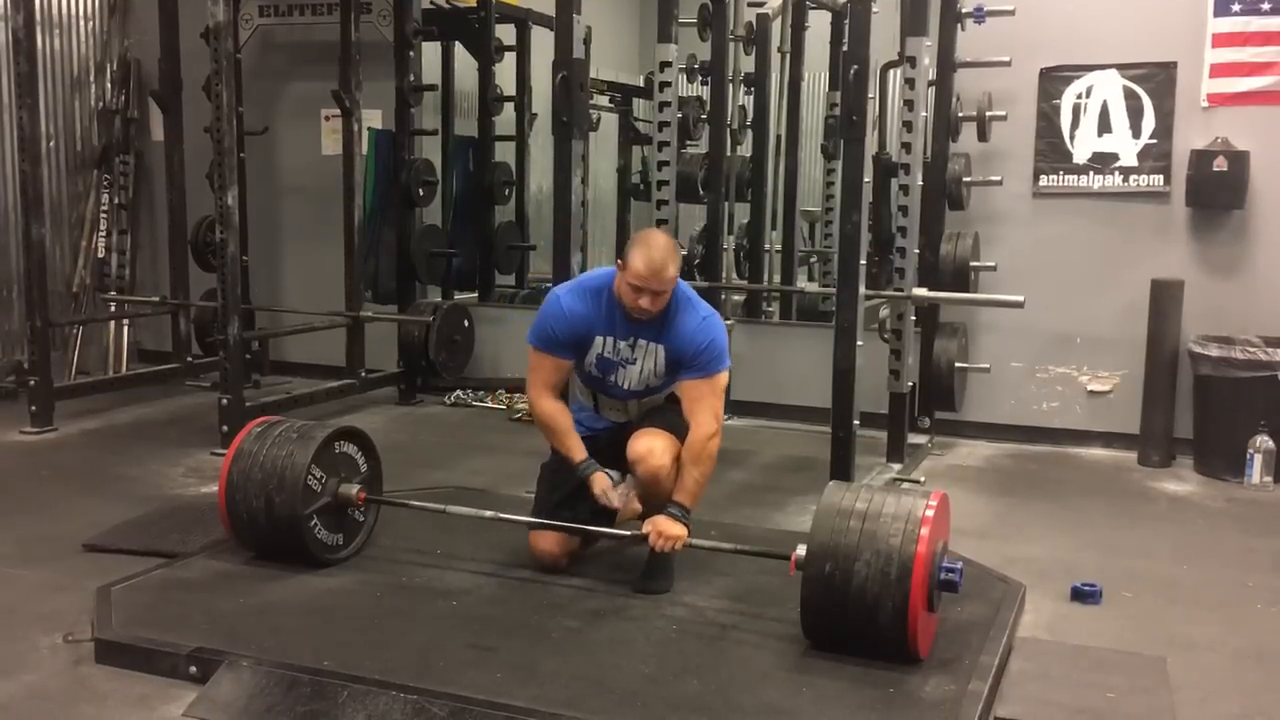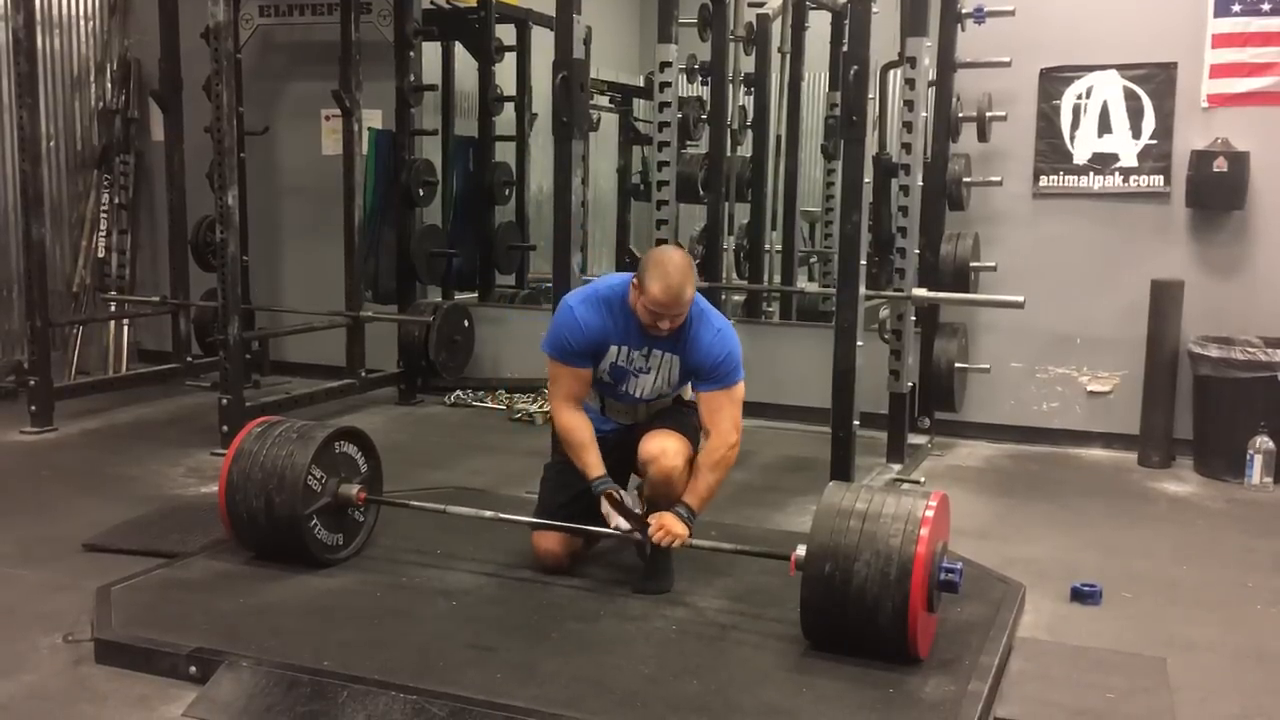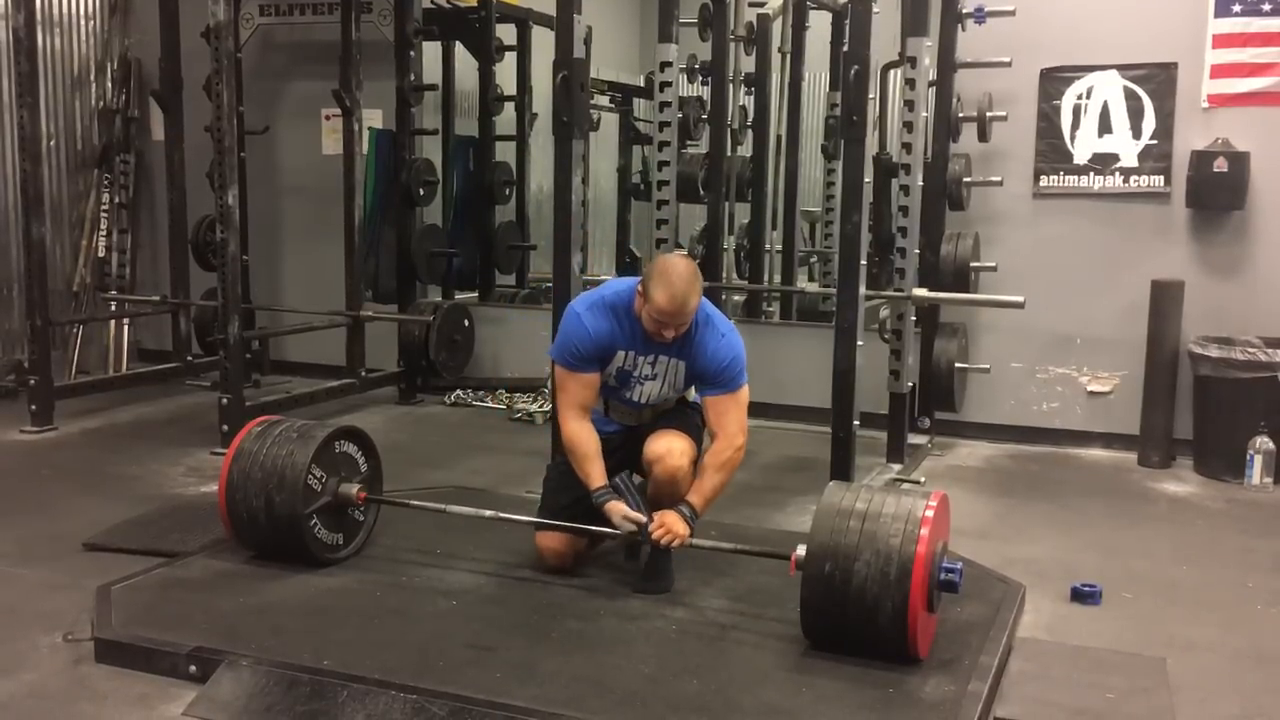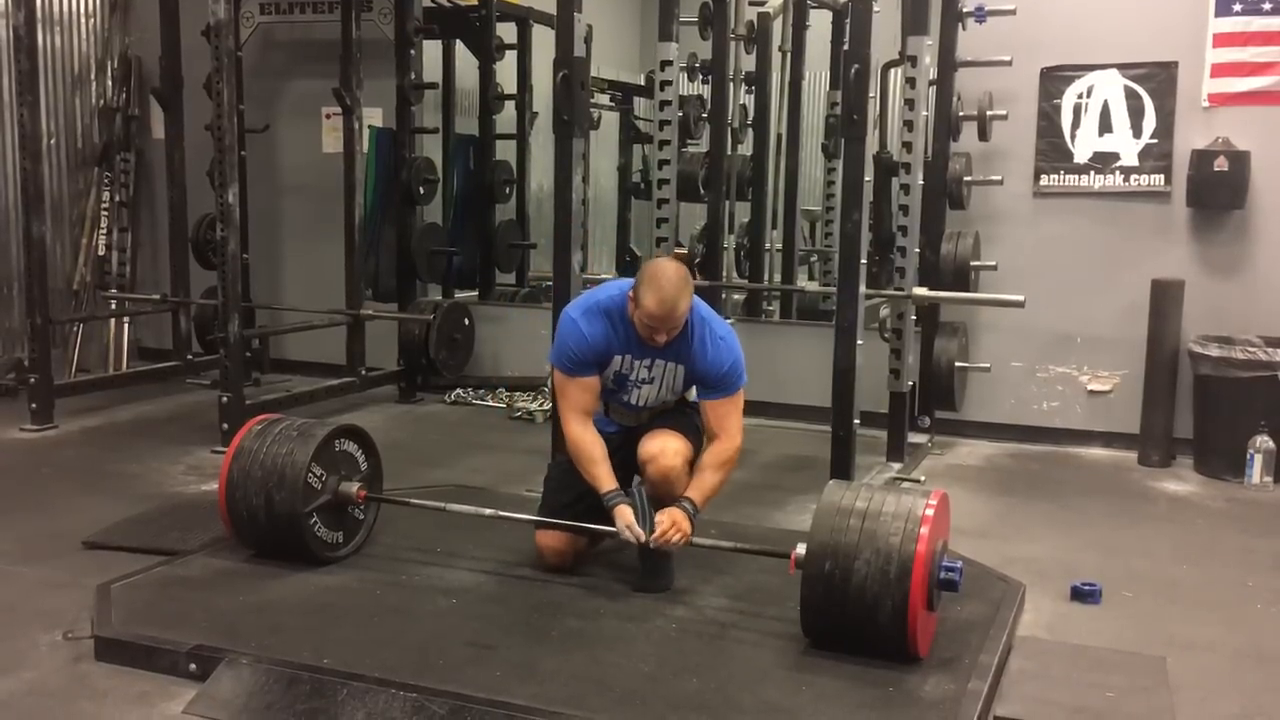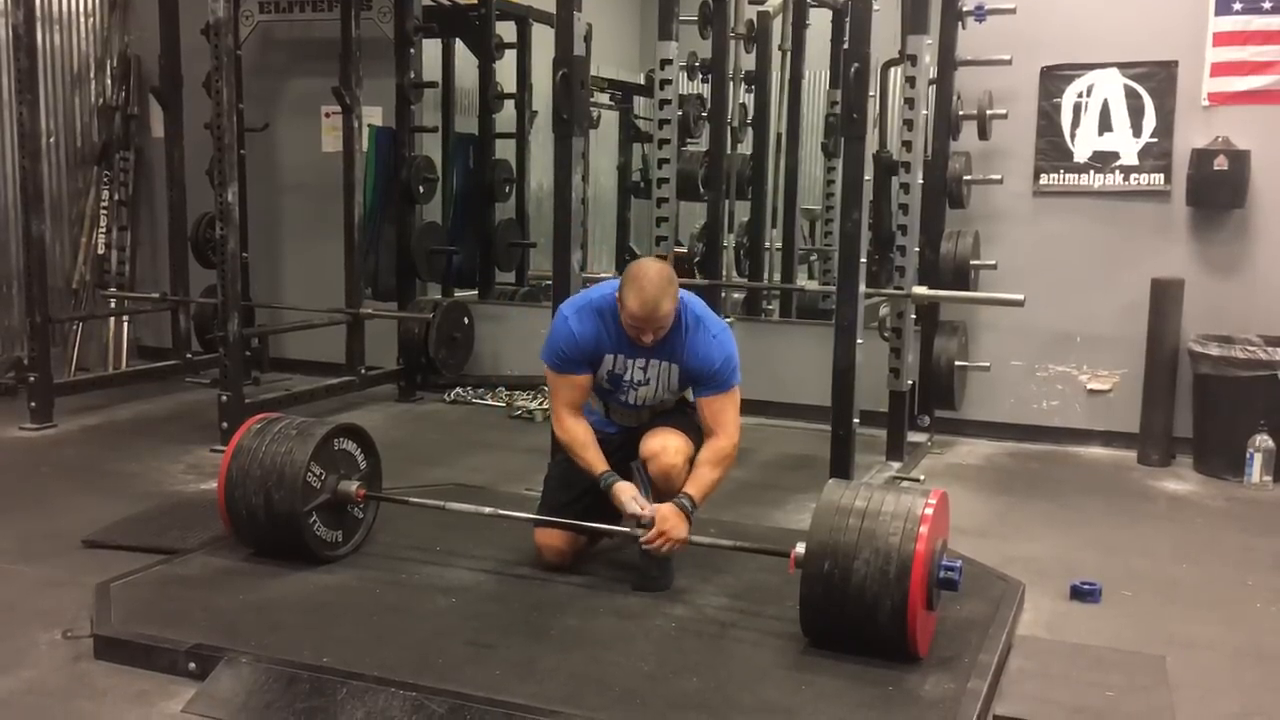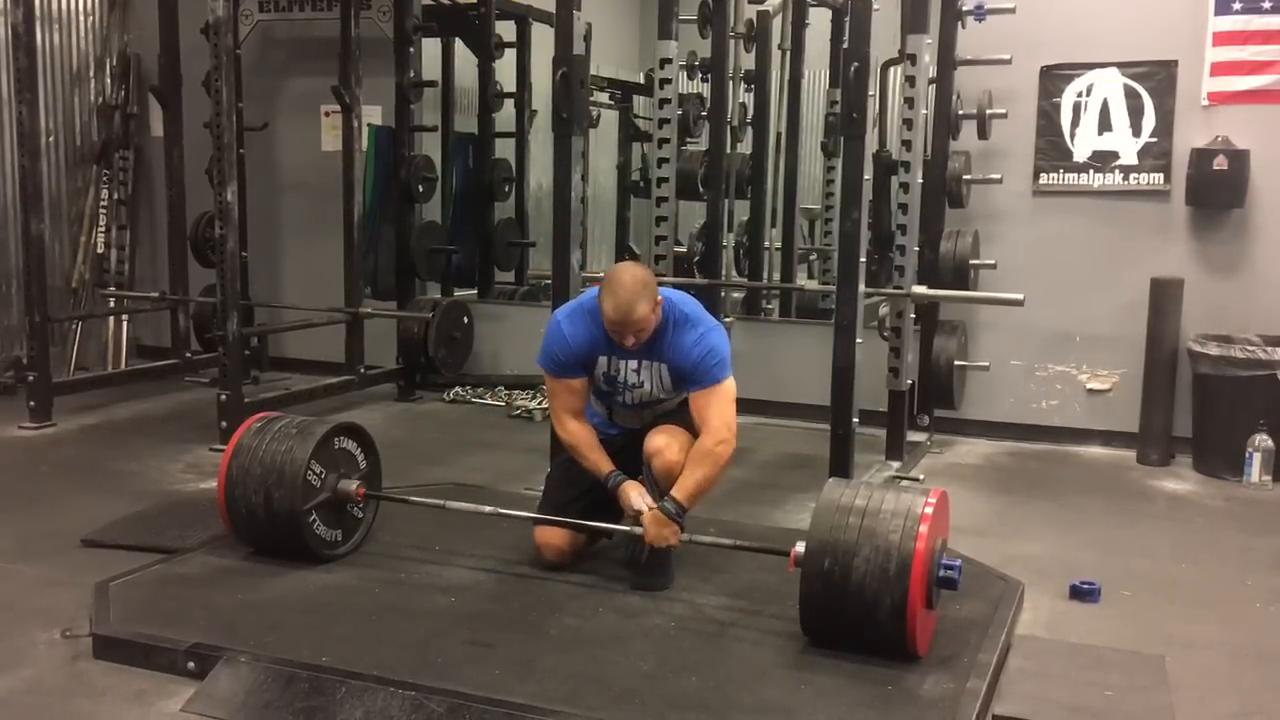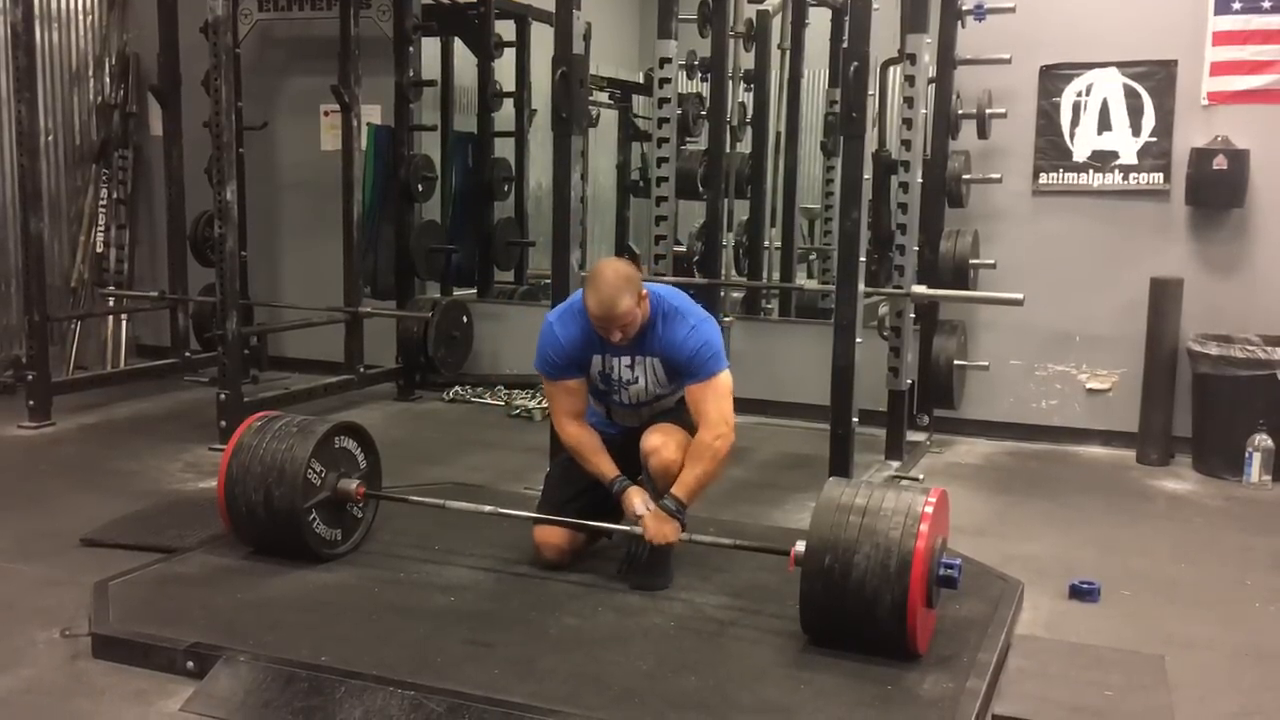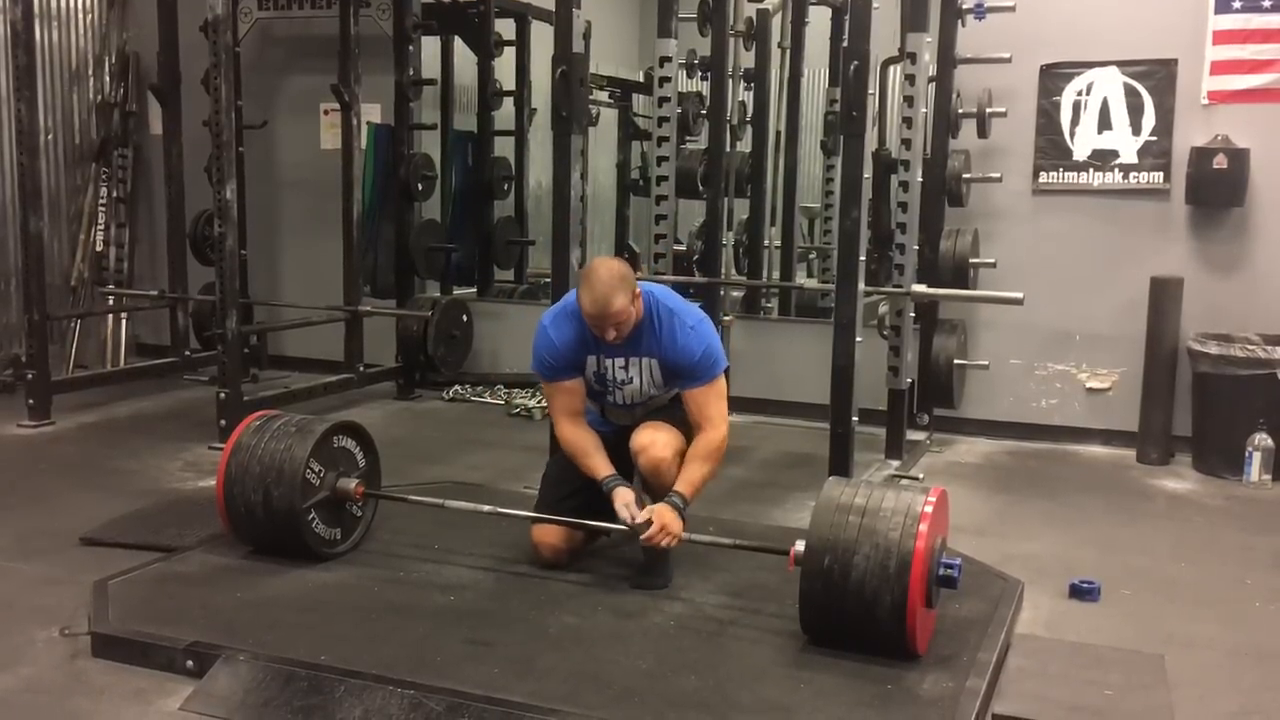
dt=0.3s
person 1, frame 1
left shoulder: (700, 325)
right shoulder: (568, 304)
left elbow: (706, 427)
right elbow: (542, 396)
left wrist: (678, 511)
right wrist: (587, 468)
left hip: (659, 412)
right hip: (590, 421)
left knee: (650, 457)
right knee: (548, 553)
left ankle: (662, 544)
right ankle: (622, 508)
person 1, frame 2
left shoulder: (714, 336)
right shoulder: (580, 312)
left elbow: (725, 436)
right elbow: (567, 408)
left wrist: (684, 511)
right wrist: (602, 487)
left hip: (663, 415)
right hip: (596, 422)
left knee: (664, 459)
right knee: (550, 553)
left ankle: (658, 544)
right ankle: (618, 514)
person 1, frame 3
left shoulder: (719, 340)
right shoulder: (587, 317)
left elbow: (731, 439)
right elbow: (575, 417)
left wrist: (686, 511)
right wrist: (604, 498)
left hip: (668, 416)
right hip: (601, 422)
left knee: (669, 459)
right knee: (554, 553)
left ankle: (659, 546)
right ankle: (618, 514)
person 1, frame 4
left shoulder: (716, 342)
right shoulder: (583, 321)
left elbow: (725, 440)
right elbow: (579, 424)
left wrist: (687, 508)
right wrist: (616, 502)
left hip: (668, 417)
right hip: (602, 421)
left knee: (662, 459)
right knee: (554, 550)
left ankle: (660, 549)
person 1, frame 5
left shoulder: (710, 338)
right shoulder: (576, 321)
left elbow: (723, 437)
right elbow: (567, 416)
left wrist: (684, 505)
right wrist: (611, 483)
left hip: (668, 417)
right hip: (600, 424)
left knee: (664, 457)
right knee: (553, 550)
left ankle: (659, 541)
right ankle: (606, 518)
person 1, frame 6
left shoulder: (700, 334)
right shoulder: (568, 328)
left elbow: (720, 438)
right elbow: (569, 420)
left wrist: (670, 512)
right wrist: (617, 482)
left hip: (670, 420)
right hip: (603, 428)
left knee: (666, 452)
right knee: (552, 548)
left ankle: (658, 546)
right ankle: (611, 514)
person 1, frame 7
left shoulder: (692, 328)
right shoulder: (561, 328)
left elbow: (718, 432)
right elbow: (570, 422)
left wrist: (672, 508)
right wrist: (621, 487)
left hip: (669, 417)
right hip: (604, 428)
left knee: (662, 451)
right knee: (552, 548)
left ankle: (658, 545)
right ankle: (610, 514)
person 1, frame 8
left shoulder: (688, 329)
right shoulder: (555, 330)
left elbow: (713, 430)
right elbow: (571, 423)
left wrist: (676, 503)
right wrist: (614, 486)
left hip: (666, 413)
right hip: (600, 425)
left knee: (653, 450)
right knee: (549, 547)
left ankle: (657, 539)
right ankle: (611, 517)
